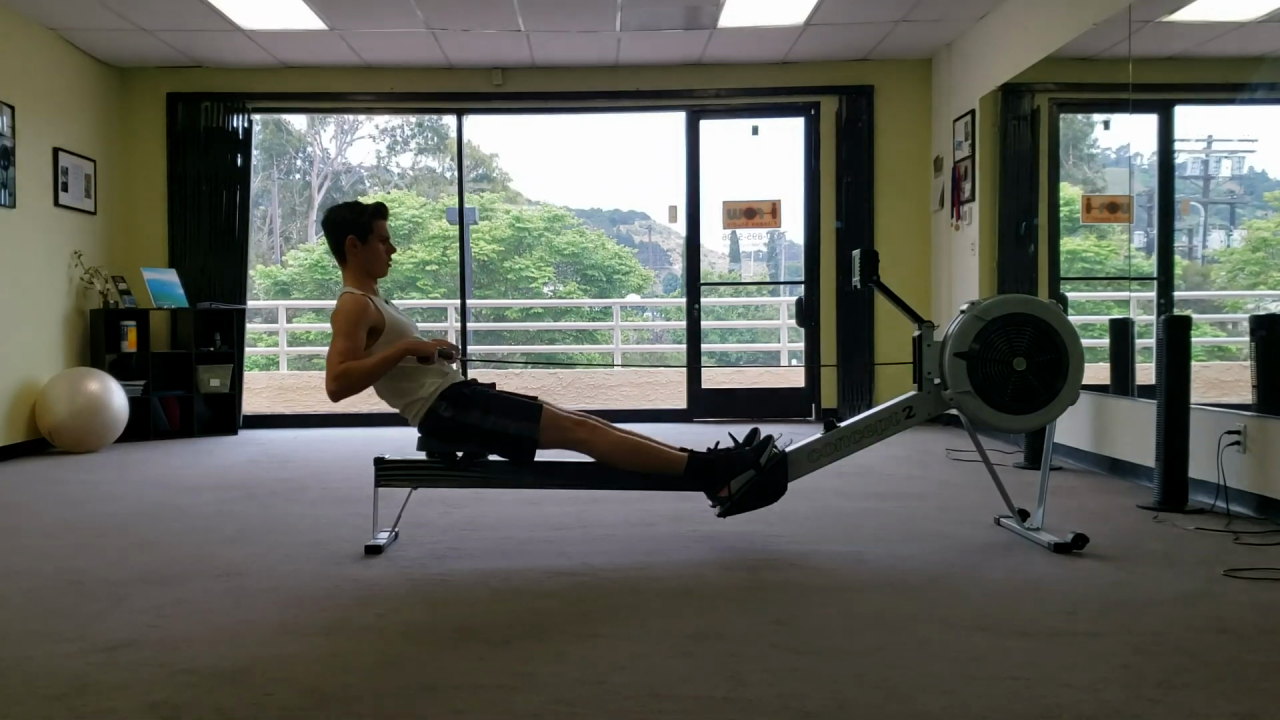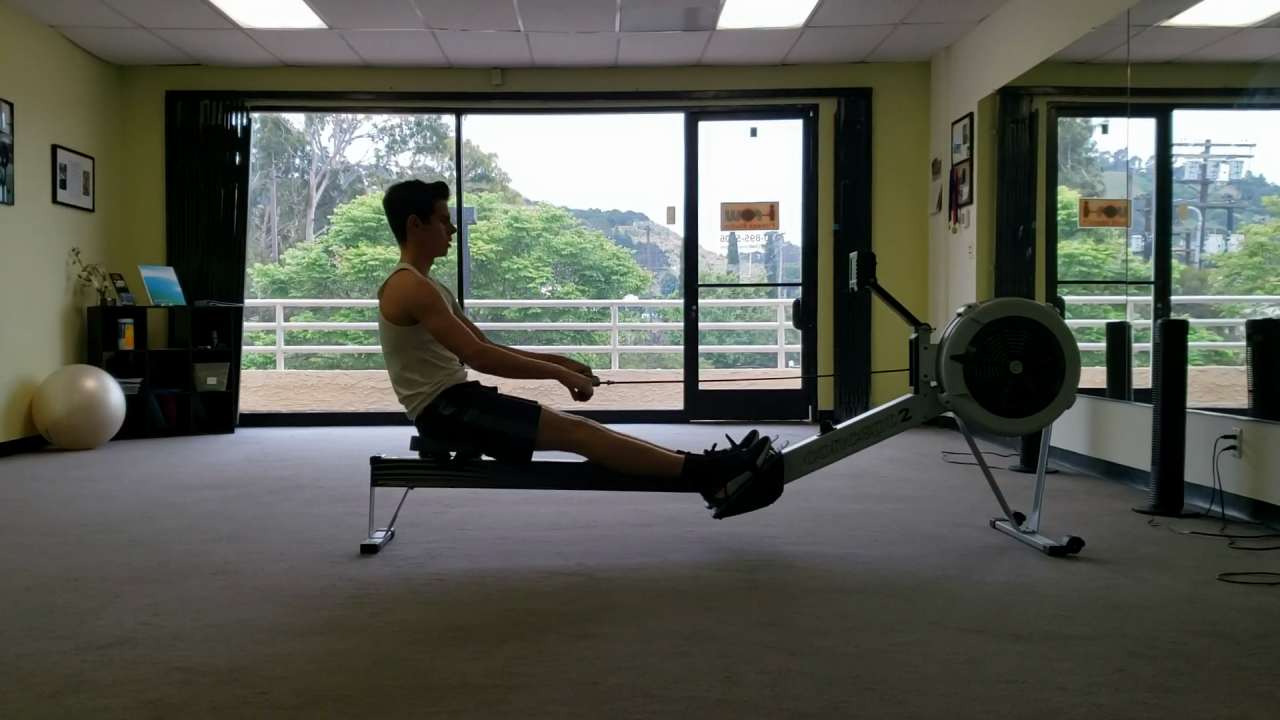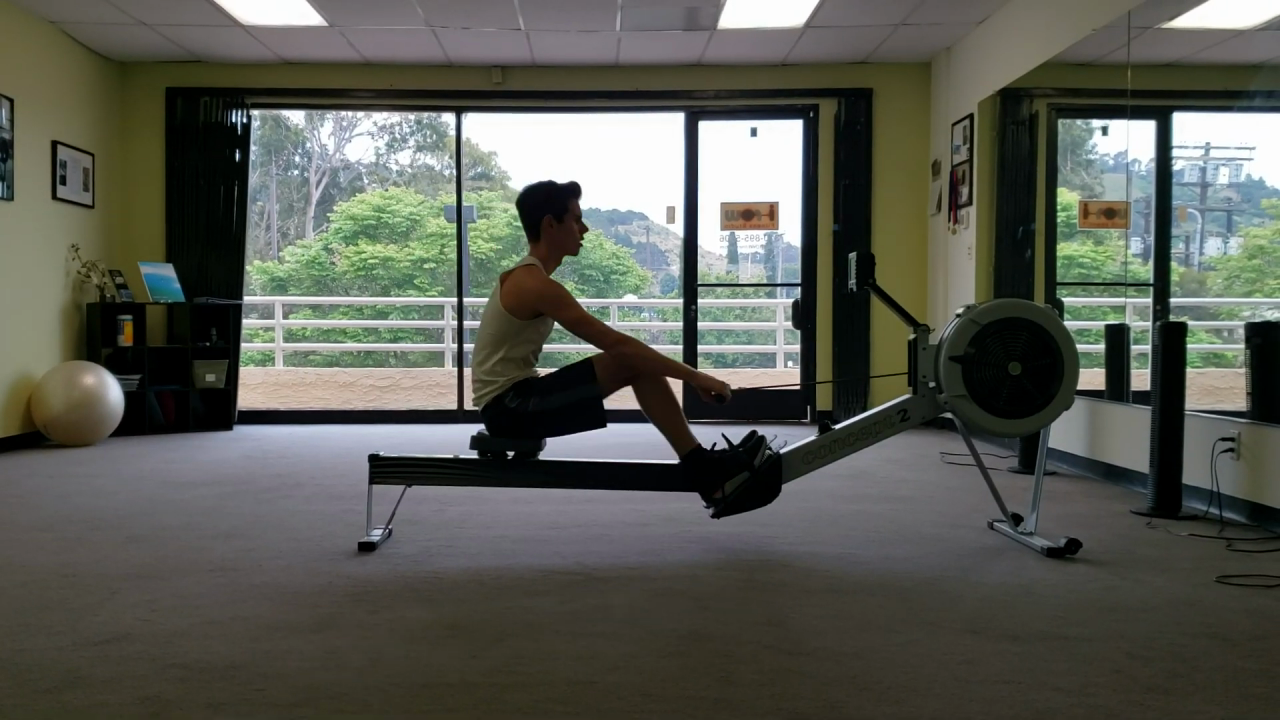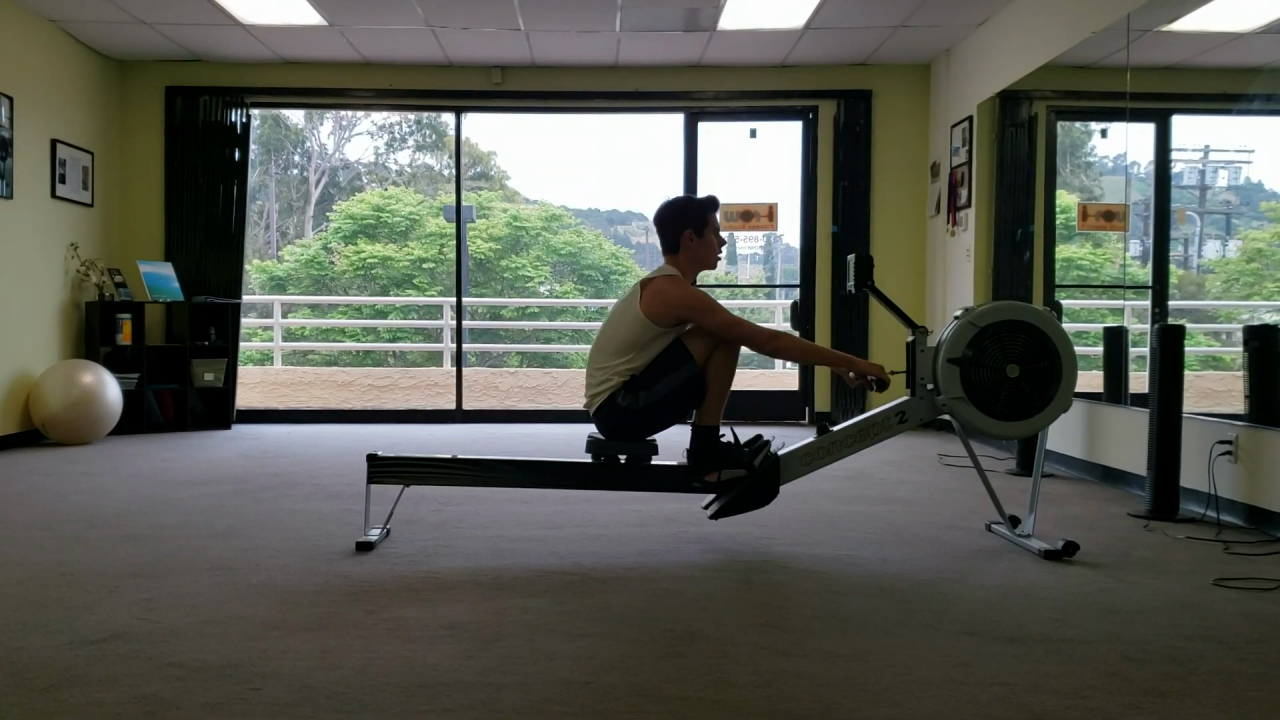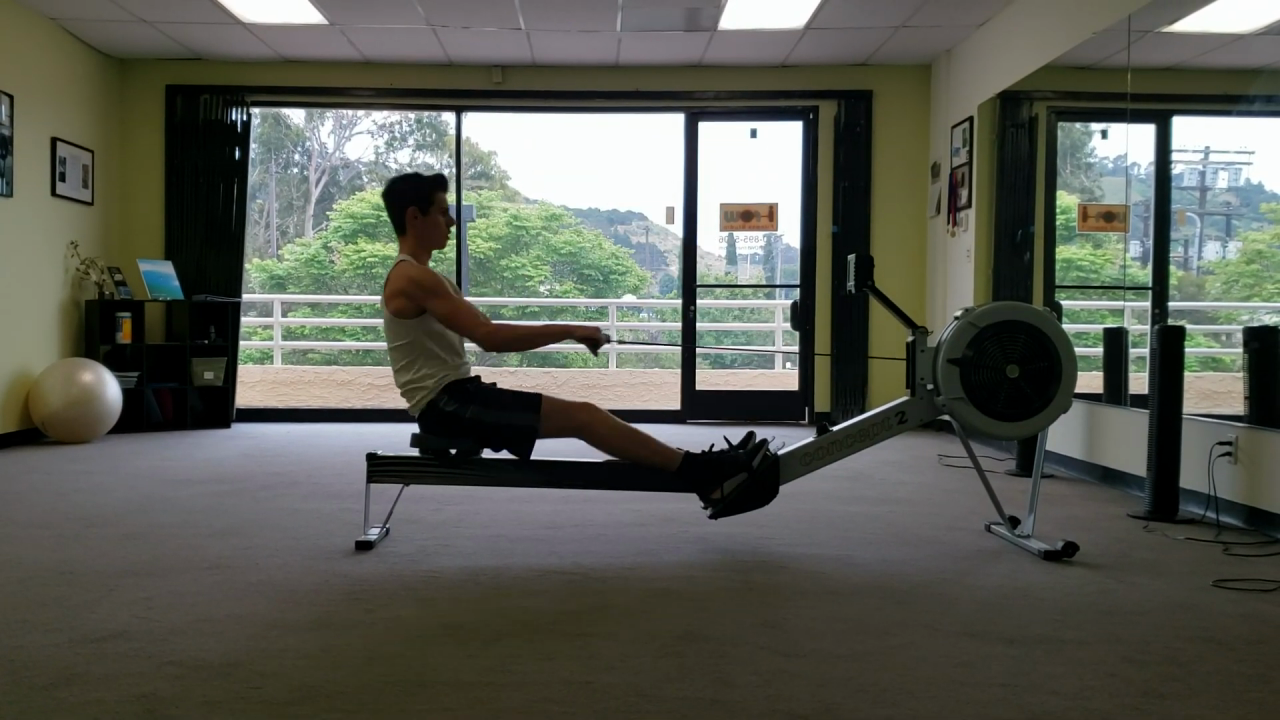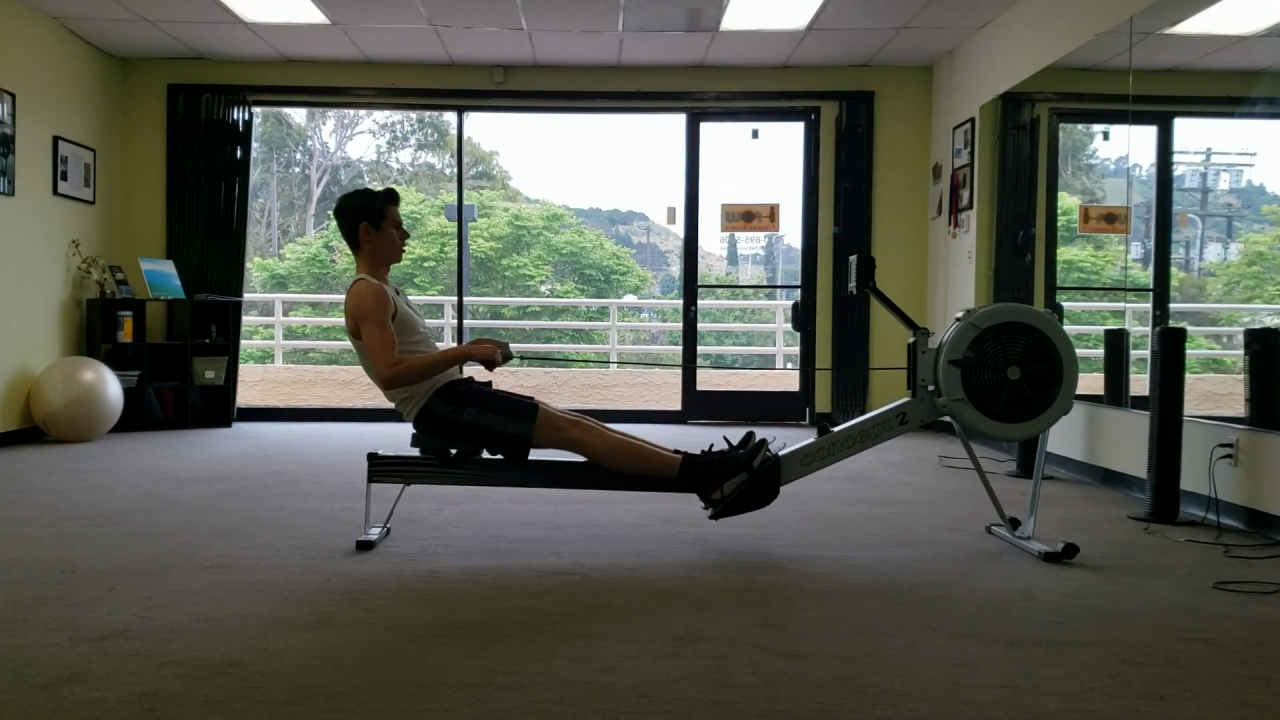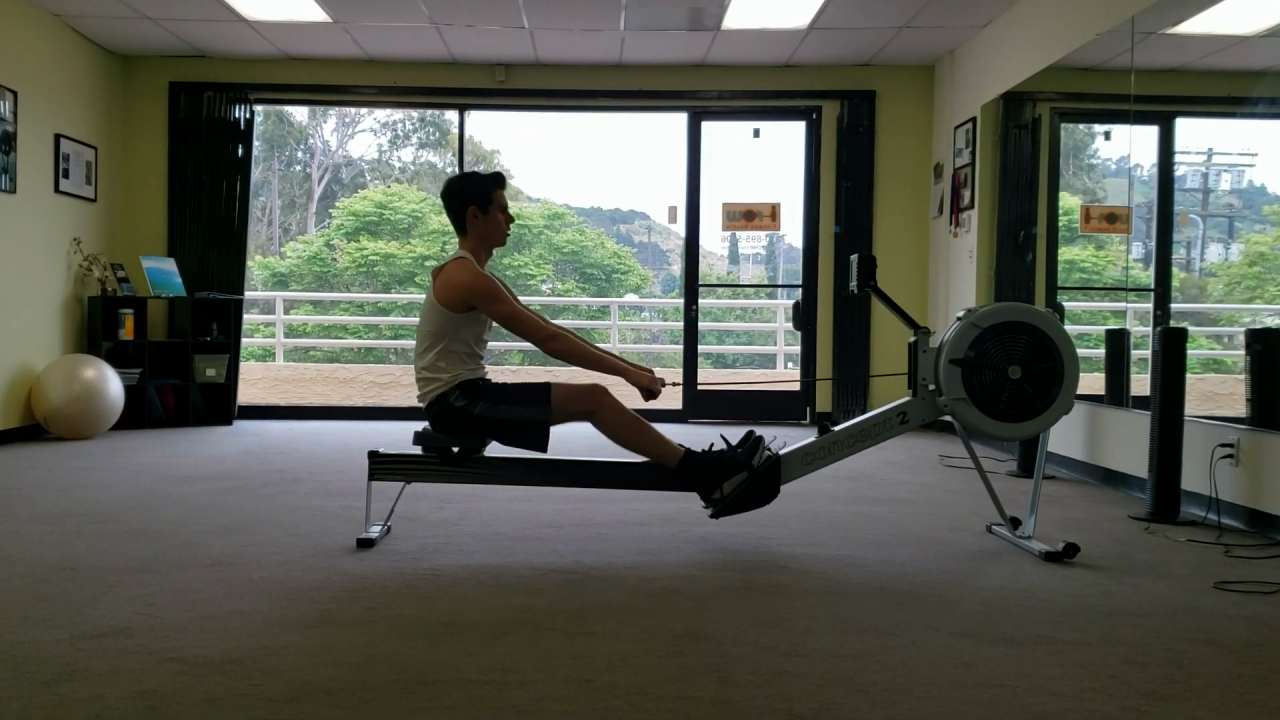
dt=0.7s
person 1, frame 1
left shoulder: (372, 301)
right shoulder: (354, 307)
right elbow: (338, 384)
left wrist: (430, 351)
right wrist: (407, 346)
left hip: (457, 396)
right hip: (445, 410)
left knee: (582, 421)
right knee: (576, 431)
left ankle: (705, 464)
right ankle: (707, 472)
person 1, frame 2
left shoulder: (427, 286)
right shoulder: (409, 286)
left elbow: (486, 347)
right elbow: (479, 358)
left wrist: (552, 360)
right wrist: (558, 373)
left hip: (457, 401)
right hip: (444, 409)
left knee: (580, 427)
right knee: (576, 431)
left ankle: (702, 467)
right ankle: (705, 474)
person 1, frame 3
left shoulder: (529, 277)
right shoulder: (533, 284)
left elbow: (611, 345)
right elbow: (616, 344)
left wrist: (688, 374)
right wrist: (696, 378)
left hip: (516, 403)
right hip: (508, 410)
left knee: (641, 361)
right knee: (634, 360)
left ankle: (705, 466)
right ankle: (706, 467)
person 1, frame 4
left shoulder: (664, 285)
right shoulder: (677, 293)
right elbow: (768, 342)
right wrist: (852, 362)
left hip: (621, 405)
right hip: (621, 410)
left knee: (732, 336)
right knee: (725, 337)
left ankle: (707, 451)
right ankle: (705, 450)
person 1, frame 5
left shoulder: (417, 275)
right shoulder: (413, 277)
left elbow: (481, 334)
right elbow: (492, 338)
left wrist: (550, 332)
right wrist: (567, 331)
left hip: (457, 398)
right hip: (445, 406)
left knee: (583, 414)
right knee: (581, 416)
left ankle: (700, 469)
right ankle: (705, 473)
person 1, frame 6
left shoulder: (384, 291)
right shoulder: (367, 295)
right elbow: (391, 373)
left wrist: (468, 352)
right wrist: (463, 350)
left hip: (455, 395)
right hip: (441, 407)
left knee: (578, 423)
right knee: (573, 432)
left ankle: (700, 467)
right ankle: (702, 475)
person 1, frame 7
left shoulder: (472, 272)
right shoulder: (466, 277)
left elbow: (550, 333)
right elbow: (549, 340)
left wrist: (626, 367)
right wrist: (630, 372)
left hip: (467, 397)
right hip: (456, 404)
left knee: (594, 398)
right knee: (594, 398)
left ankle: (700, 468)
right ankle: (702, 472)
